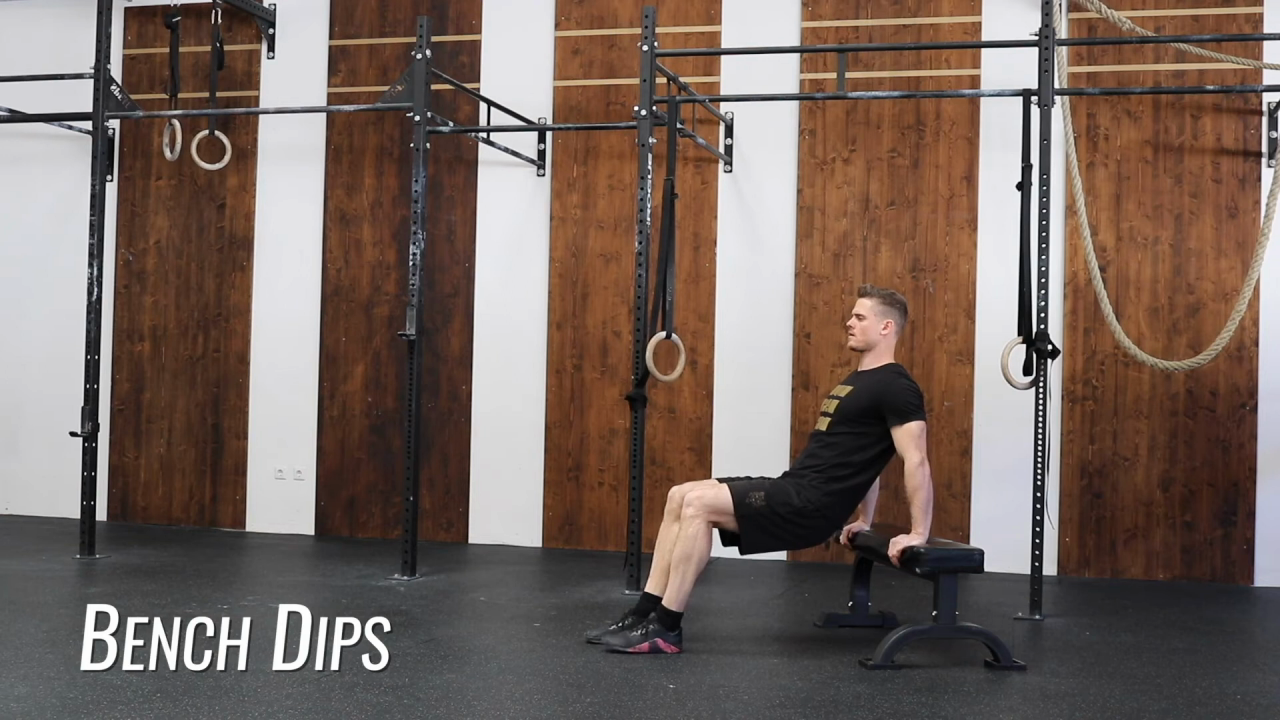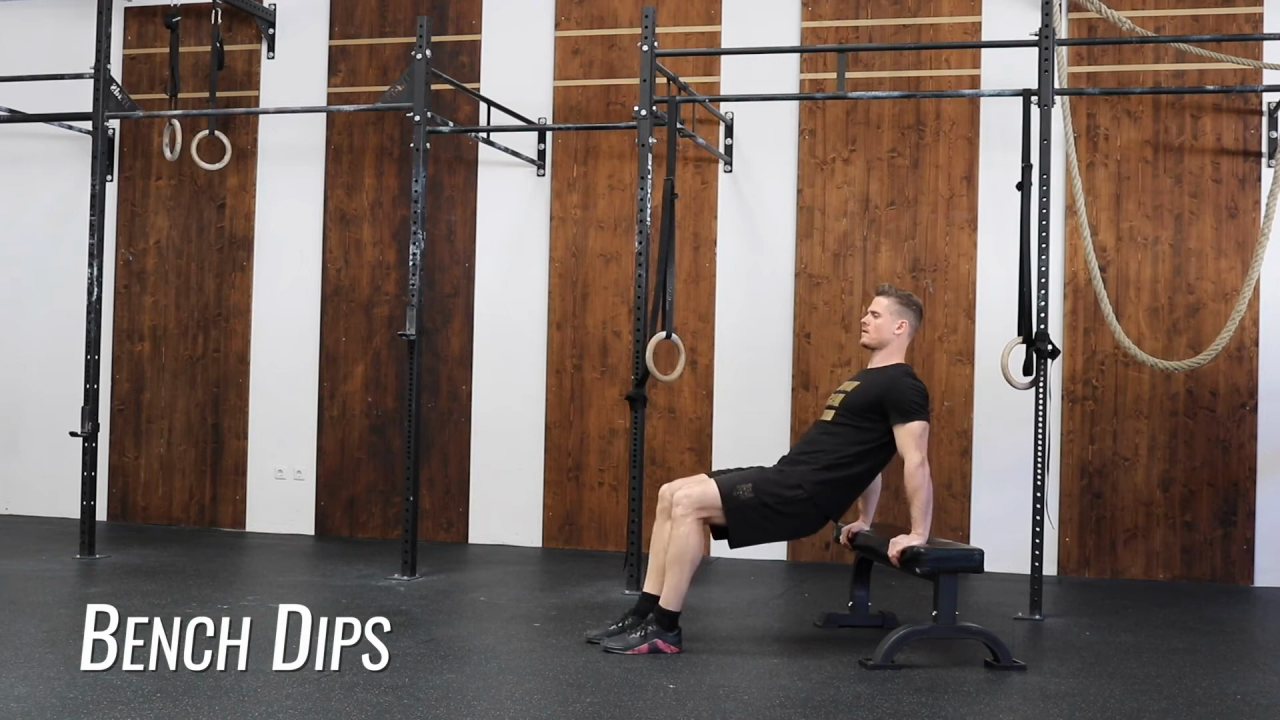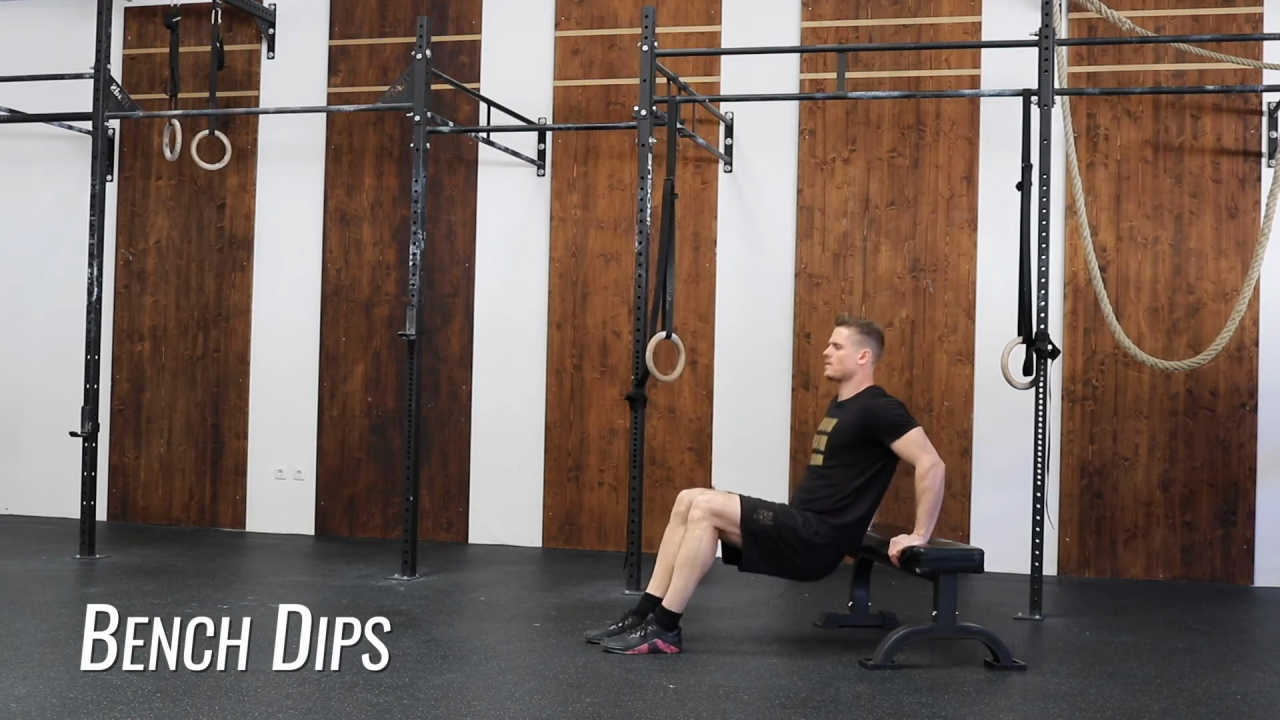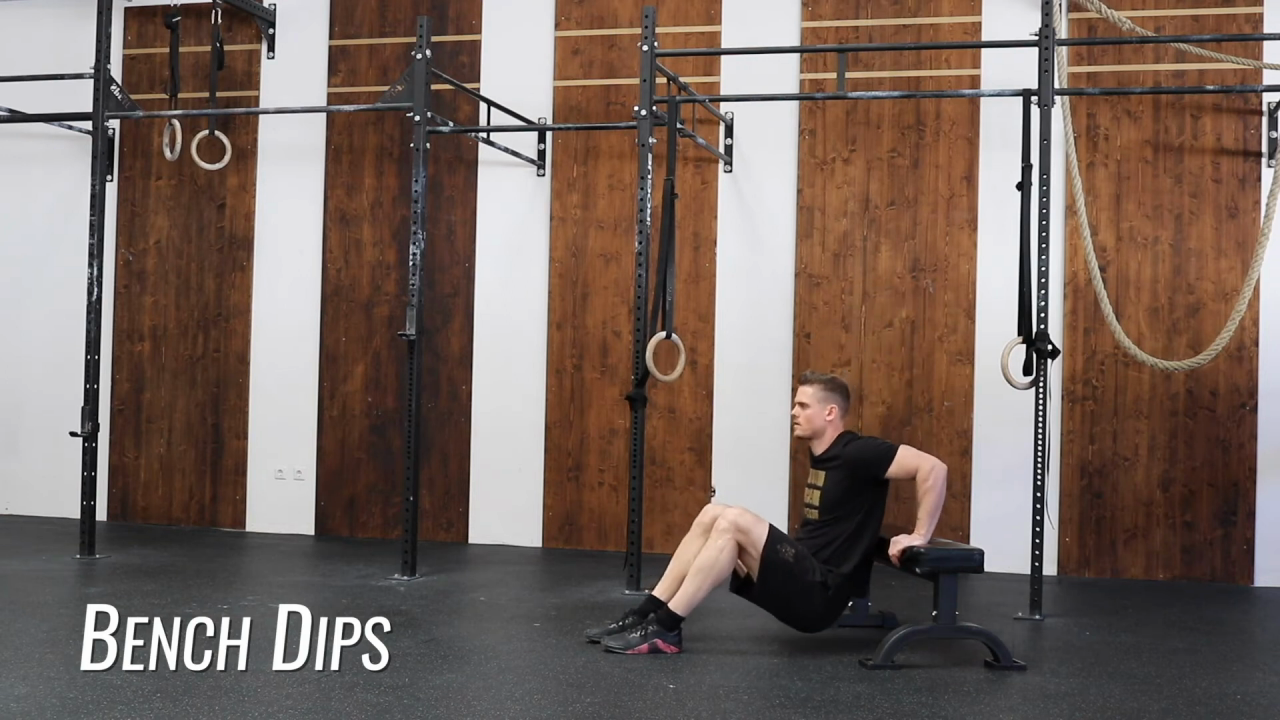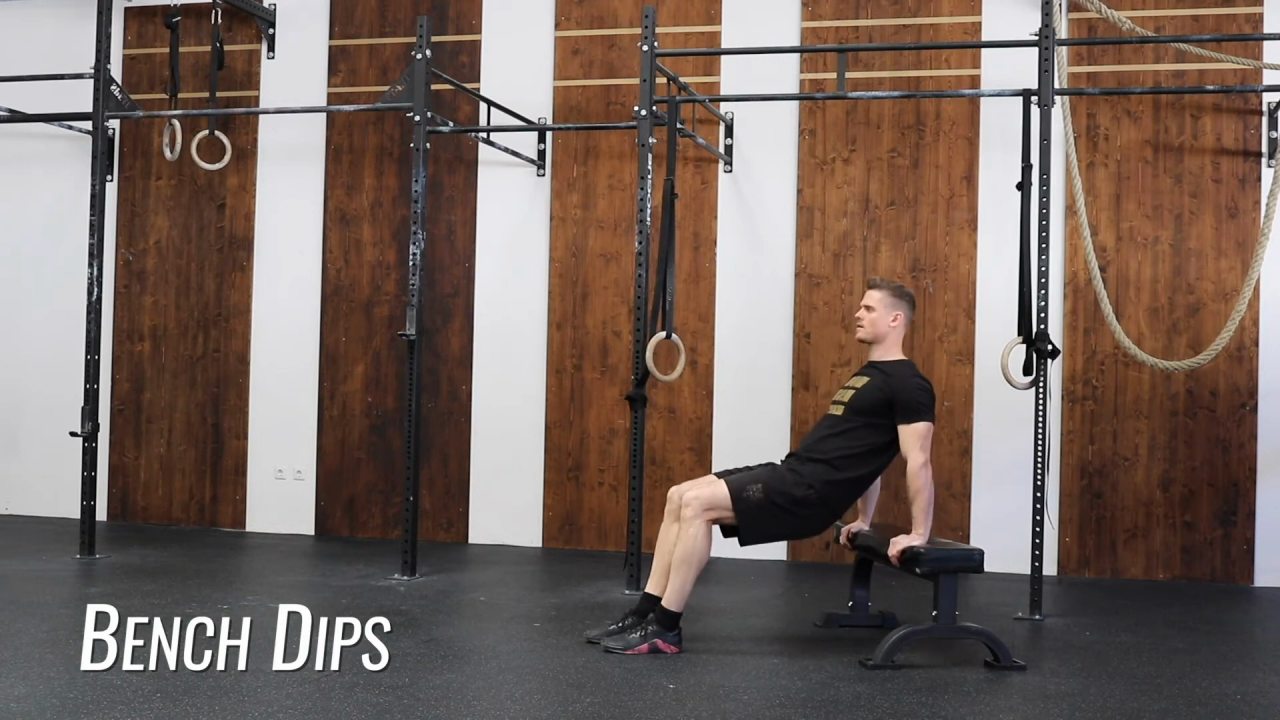
dt=1s
person 1, frame 1
left shoulder: (894, 386)
right shoulder: (859, 380)
left elbow: (916, 461)
left wrist: (918, 534)
right wrist: (864, 520)
left hip: (812, 505)
right hip: (793, 490)
left knee: (698, 503)
right knee: (679, 497)
left ankle: (665, 628)
right ankle: (647, 613)
person 1, frame 2
left shoulder: (901, 385)
right shoulder: (868, 379)
left elbow: (916, 460)
right elbow: (862, 453)
left wrist: (918, 534)
right wrist: (865, 520)
left hip: (806, 494)
right hip: (787, 479)
left knee: (688, 503)
right knee: (671, 495)
left ankle: (664, 627)
right ankle: (645, 613)
person 1, frame 3
left shoulder: (876, 408)
right shoulder: (843, 405)
left elbow: (931, 465)
left wrist: (918, 536)
right wrist: (855, 522)
left hip: (816, 539)
right hip: (799, 524)
left knee: (706, 508)
right knee: (688, 501)
left ankle: (664, 628)
right ankle: (645, 613)
person 1, frame 4
left shoulder: (855, 453)
right shoulder: (824, 452)
left elbow: (933, 468)
left wrist: (918, 537)
left hip: (819, 591)
right hip: (802, 574)
left knee: (733, 521)
right knee: (712, 516)
left ankle: (664, 629)
right ankle: (644, 614)
person 1, frame 5
left shoulder: (906, 384)
right shoulder: (870, 373)
left elbow: (918, 461)
left wrist: (918, 535)
right wrist: (864, 520)
left hip: (811, 490)
right hip: (792, 475)
left knee: (696, 504)
right knee: (678, 497)
left ankle: (664, 628)
right ankle: (646, 613)
